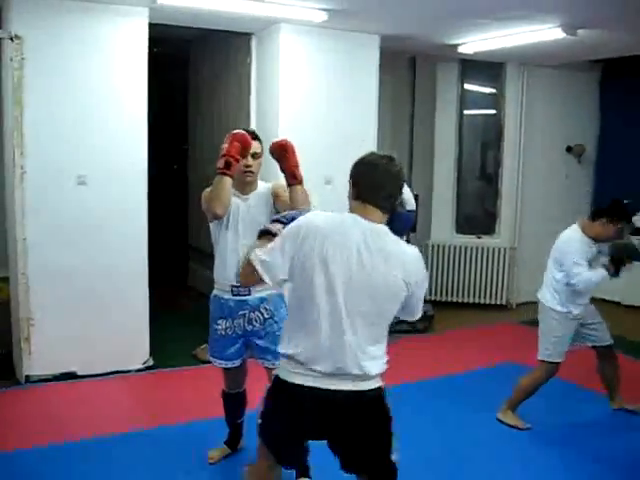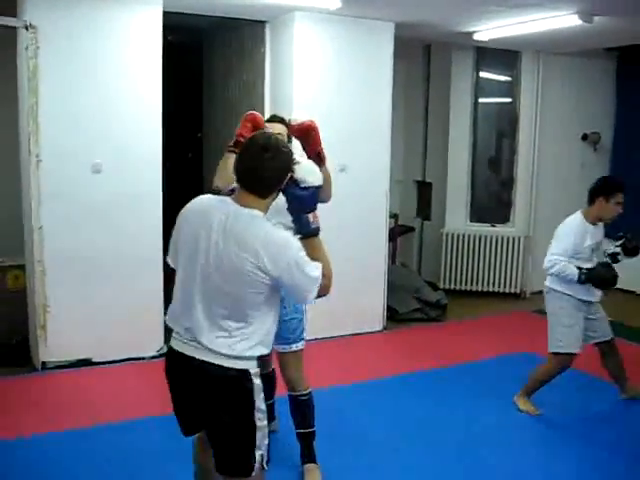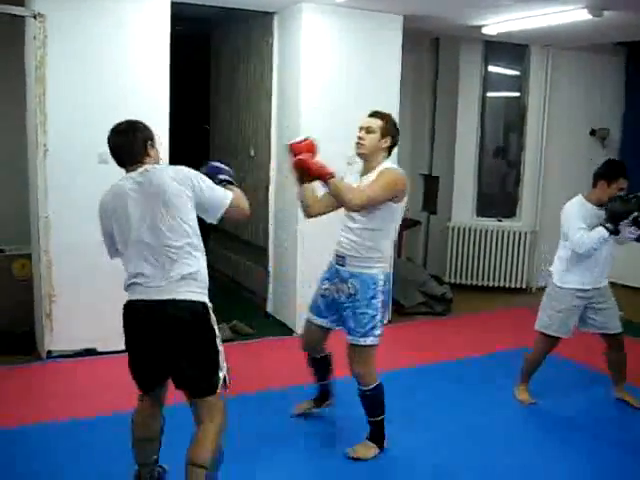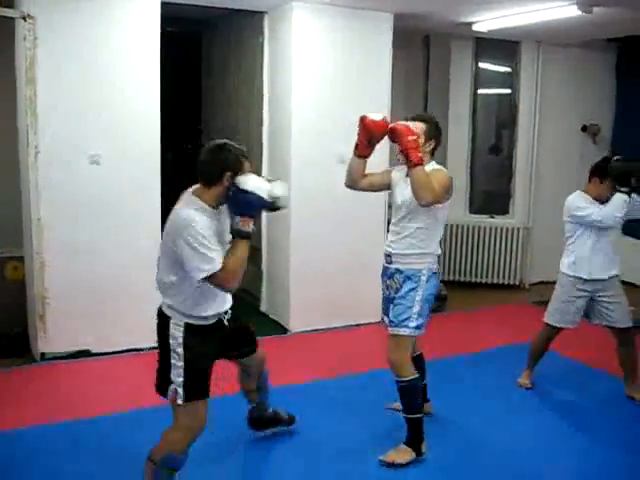
dt=0.7s
person 1, frame 1
left shoulder: (273, 193)
right shoulder: (213, 193)
right elbow: (217, 210)
left wrist: (292, 170)
right wrist: (227, 163)
left hip: (268, 301)
right hip: (228, 302)
right knee: (232, 380)
right ankle: (234, 439)
person 1, frame 2
left shoulder: (300, 178)
left elbow: (324, 196)
right elbow: (221, 184)
left wrist: (316, 153)
left knee: (293, 372)
right knee: (259, 358)
right ankle: (269, 417)
person 1, frame 3
left shoulder: (392, 177)
right shoulder: (354, 177)
left elbow: (356, 202)
right elbow: (313, 210)
left wrist: (322, 171)
right wrist: (304, 175)
left hip: (367, 278)
right hip: (337, 269)
left knee: (361, 365)
right knee: (310, 339)
left ankle: (377, 437)
right ankle: (323, 395)
person 1, frame 4
left shoulder: (439, 176)
right shoulder: (397, 174)
left elbow: (425, 197)
right elbow: (355, 182)
left wrist: (411, 153)
right wrist: (364, 143)
left hip: (417, 274)
right hip: (394, 269)
left knee: (398, 355)
right knee: (406, 343)
left ankle: (415, 441)
right ankle: (420, 400)
person 2, frame 1
left shoulder: (309, 226)
right shoulder: (409, 258)
left elbow: (248, 276)
right elbow: (411, 314)
left hip: (296, 386)
right hip: (360, 395)
person 2, frame 2
left shoulder: (196, 210)
right shoulder: (276, 245)
right elbow: (322, 285)
right wrist: (308, 222)
left hip: (181, 358)
right hip: (229, 373)
left knee: (208, 433)
person 2, frame 3
left shoulder: (109, 200)
right shoulder: (179, 178)
right elbow: (241, 210)
right wrist: (225, 180)
left hip: (139, 311)
right hip: (186, 309)
left knee: (150, 399)
right knee: (211, 415)
person 2, frame 4
left shoulder: (210, 195)
right shoulder: (191, 223)
right elbow: (229, 280)
left wrist: (258, 202)
right wrist: (245, 228)
left hip: (217, 314)
right hip: (187, 325)
left knee: (254, 362)
right knee: (191, 422)
left ankle: (260, 414)
person 3, frame 1
left shoulder: (589, 234)
right shoulder: (573, 242)
right elbow: (581, 280)
right wrist: (609, 269)
left hip: (581, 306)
right hip: (557, 309)
left knee: (607, 350)
right knee: (548, 368)
left ankle: (616, 400)
right ankle: (507, 410)
person 3, frame 2
left shoulder: (598, 225)
right shoulder: (572, 226)
right elbow: (551, 263)
left wrist: (620, 250)
right wrist: (584, 275)
left hip: (588, 298)
right hip: (563, 297)
left knee: (608, 345)
right knee: (564, 358)
right ankle: (523, 396)
person 3, frame 3
left shoulder: (609, 208)
right shoulder: (574, 208)
right elbow: (581, 245)
right wrist: (610, 225)
left hip: (598, 287)
right hip: (567, 286)
left knee: (616, 339)
right knee: (548, 339)
left ankle: (620, 389)
right ankle: (522, 385)
person 3, frame 4
left shoulder: (614, 199)
right shoulder: (575, 202)
right elbow: (607, 217)
left hip: (608, 279)
right hip: (575, 278)
right knee: (551, 328)
right ankle: (528, 370)
